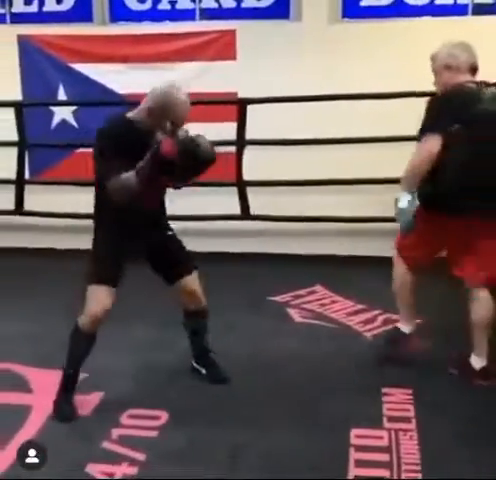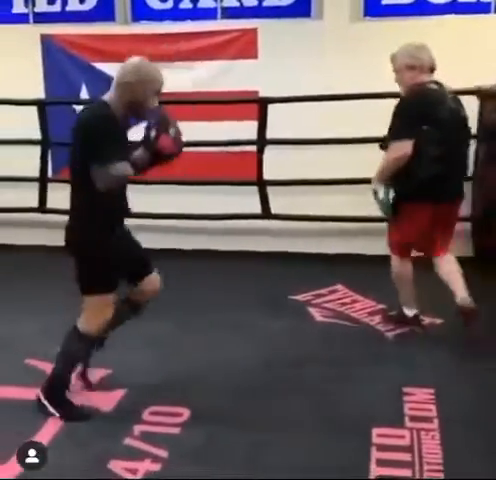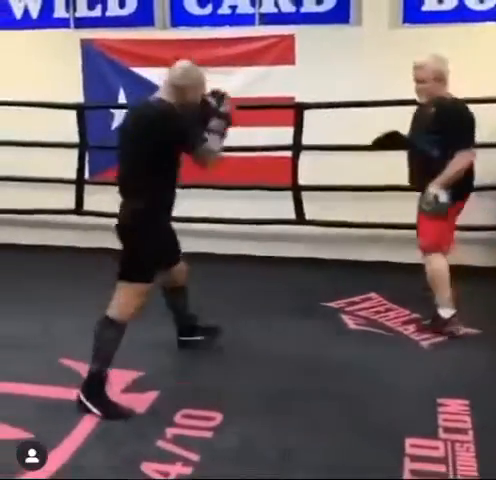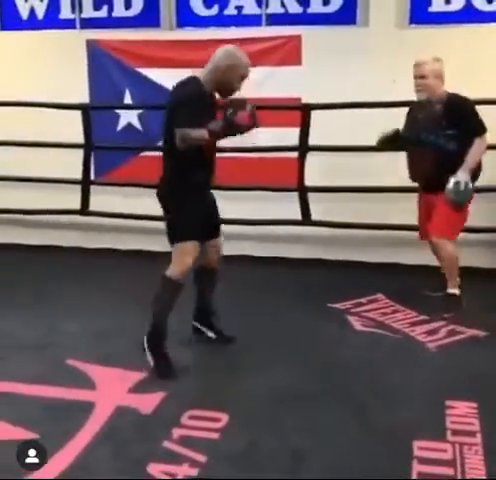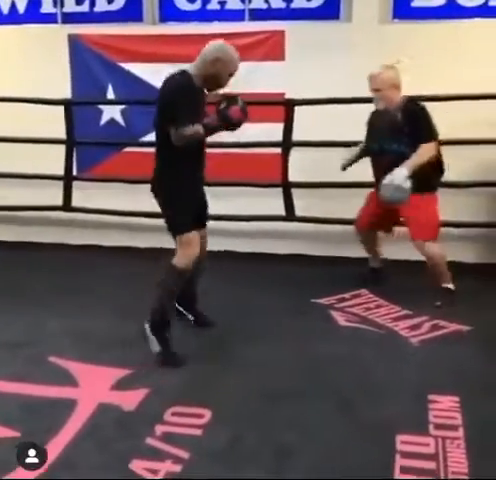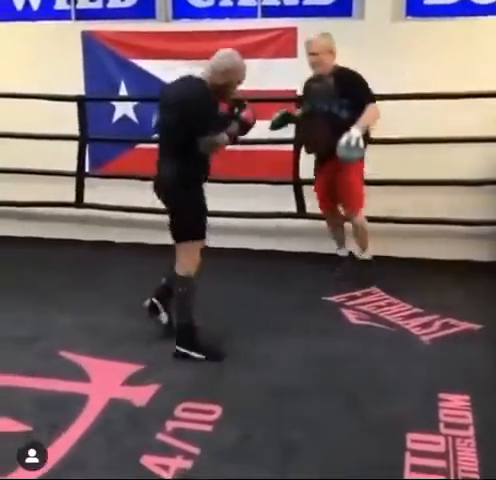
dt=0.4s
person 1, frame 1
left shoulder: (166, 136)
right shoulder: (111, 134)
left elbow: (174, 179)
right elbow: (117, 191)
left wrist: (195, 160)
right wrist: (154, 161)
left hip: (154, 227)
right hip: (114, 231)
left knee: (193, 292)
right knee: (97, 310)
left ankle: (202, 357)
right ankle: (67, 386)
person 1, frame 2
left shoulder: (113, 119)
right shoulder: (96, 121)
right elbow: (105, 179)
left wrist: (152, 147)
right wrist: (148, 154)
left hip: (110, 226)
right hip: (91, 231)
left knee: (148, 287)
right knee: (98, 315)
left ankle: (86, 350)
right ankle: (53, 391)
person 1, frame 3
left shoulder: (144, 111)
right shoulder: (168, 115)
right elbow: (207, 156)
left wrist: (198, 118)
right wrist: (218, 119)
left hip: (147, 213)
right hip: (146, 218)
left knee: (177, 272)
right knee: (128, 302)
left ankle: (186, 329)
right ankle: (92, 388)
person 1, frame 4
left shoulder: (205, 95)
right shoulder: (189, 92)
right elbow: (184, 140)
left wrist: (228, 122)
right wrist: (227, 125)
left hip: (199, 186)
right hip: (180, 189)
left knee: (211, 256)
right knee: (184, 262)
left ankle: (204, 319)
right ankle: (155, 338)
person 1, frame 5
left shoulder: (194, 87)
right shoulder: (179, 87)
right elbow: (180, 136)
left wrist: (219, 119)
right wrist: (218, 120)
left hip: (190, 178)
right hip: (172, 181)
left knee: (199, 242)
right knee: (189, 251)
left ankle: (186, 301)
right ankle: (158, 323)
person 1, frame 6
left shoulder: (178, 87)
right shoulder: (204, 97)
right elbow: (208, 146)
left wrist: (221, 123)
right wrist: (236, 126)
left hip: (170, 178)
right hip: (184, 183)
left knee: (191, 248)
right knee: (190, 258)
left ankle: (162, 298)
right ankle: (186, 338)
person 2, frame 1
left shoulder: (448, 100)
left elbow: (429, 149)
left wrist: (407, 189)
left hip: (446, 204)
left knee: (404, 257)
left ankle: (405, 331)
person 2, frame 2
left shoulder: (411, 102)
right shoulder: (452, 101)
left elbow: (401, 150)
right elbow: (457, 143)
left wrist: (379, 179)
left hip: (417, 193)
right hip: (450, 191)
left knee: (400, 252)
right knee: (440, 250)
left ankle: (409, 313)
right ankle: (464, 300)
person 2, frame 3
left shoulder: (454, 112)
right shoulder: (424, 109)
left elbow: (465, 156)
left wrist: (438, 185)
left hip: (446, 192)
right hip: (434, 189)
left knee: (432, 249)
right knee: (437, 243)
left ankle: (446, 316)
right ankle: (442, 292)
person 2, frame 4
left shoulder: (459, 105)
right shoulder: (416, 110)
left elbow: (480, 140)
left wrist: (465, 172)
right wrist: (395, 139)
left hip: (453, 186)
right hip: (428, 185)
left knee: (441, 238)
right knee: (431, 237)
left ankle: (454, 292)
right ankle: (450, 281)
person 2, frame 5
left shoulder: (414, 111)
right shoulder: (376, 117)
left elbow: (429, 146)
left wrist: (404, 169)
right wrist: (358, 153)
left hip: (418, 187)
right hip: (387, 187)
left knee: (424, 242)
right knee: (363, 224)
left ankle: (446, 285)
right ankle: (376, 265)
person 2, frame 6
left shoulder: (348, 78)
right shoulder: (311, 85)
left elbow: (372, 109)
left wrist: (357, 129)
right wrist: (289, 116)
left hip: (347, 156)
right hip: (324, 157)
left knee: (352, 210)
right knee: (328, 207)
left ankle: (365, 257)
right ankle: (342, 252)
